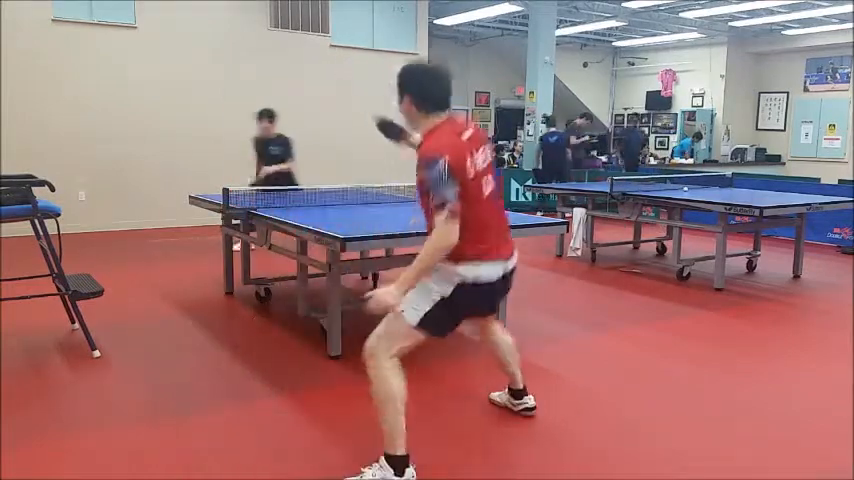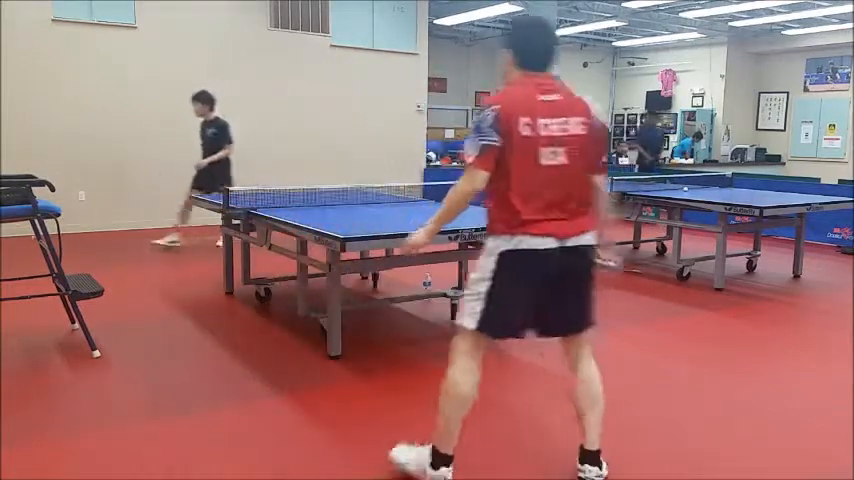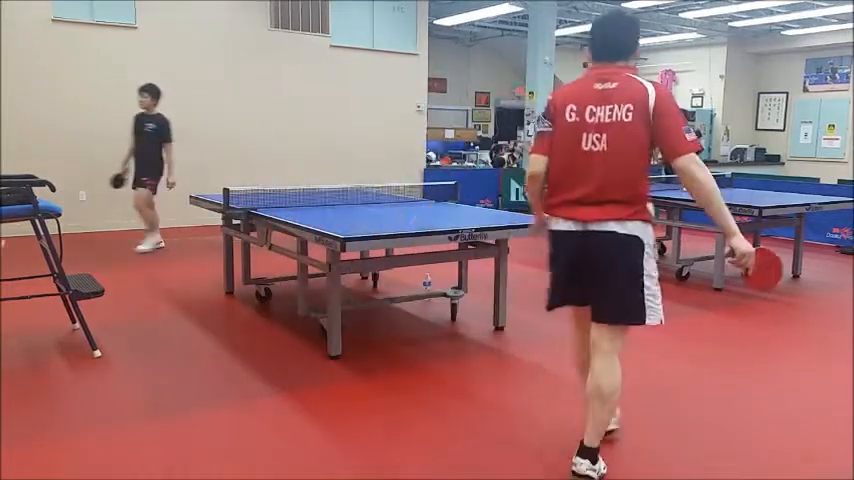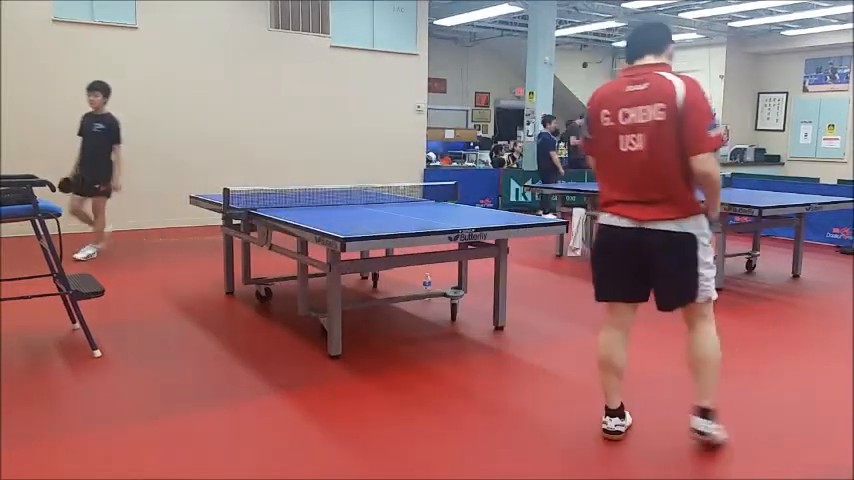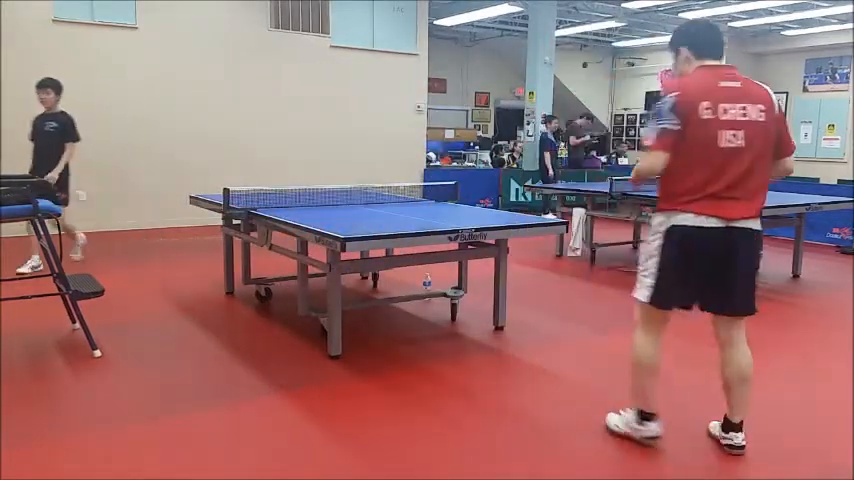
dt=0.4s
person 1, frame 1
left shoulder: (436, 155)
right shoulder: (474, 134)
left elbow: (446, 236)
left wrist: (399, 290)
left hip: (464, 271)
right hip: (499, 265)
left knee: (380, 354)
right knee: (487, 323)
right ankle: (519, 394)
person 1, frame 2
left shoulder: (500, 106)
right shoulder: (584, 109)
left elbow: (474, 183)
right elbow: (597, 188)
left wrist: (429, 229)
right wrist: (591, 235)
left hip: (517, 248)
right hip: (574, 247)
left knee: (467, 352)
right knee: (579, 353)
person 1, frame 3
left shoulder: (561, 98)
right shoulder: (652, 95)
left elbow: (536, 170)
right elbow: (689, 169)
left wrist: (539, 215)
right wrist: (732, 233)
left hip: (567, 230)
right hip: (623, 232)
left knee: (586, 330)
right knee: (608, 347)
left ankle: (602, 416)
person 1, frame 4
left shoulder: (601, 98)
right shoulder: (684, 89)
right elbow: (704, 167)
right wrist: (713, 204)
left hip: (616, 225)
right hip: (676, 225)
left knee: (616, 323)
right knee: (701, 320)
left ankle: (614, 414)
right ankle: (706, 414)
person 1, frame 5
left shoulder: (680, 94)
right shoulder: (765, 96)
left elbow: (654, 166)
right elbow: (784, 166)
left wrist: (637, 172)
left hip: (685, 224)
right hip: (743, 229)
left knee: (650, 324)
right knee: (732, 334)
left ankle: (644, 417)
right ankle: (733, 428)
person 2, frame 1
left shoulder: (284, 141)
right shoulder: (258, 141)
left elbow: (290, 165)
left wrist: (273, 169)
right wrist: (256, 177)
left hip: (285, 182)
right hip: (266, 182)
person 2, frame 2
left shoulder: (222, 125)
right shoulder: (204, 125)
left elbow: (228, 150)
left wrist: (208, 160)
left hip: (220, 170)
right hip: (205, 170)
right knee: (188, 202)
right ankle: (175, 237)
person 2, frame 3
left shoulder: (161, 122)
right shoulder: (138, 118)
left elbow: (168, 149)
left wrist: (171, 174)
right wrist: (125, 164)
left hip: (152, 169)
right hip: (140, 168)
left knee: (139, 203)
right knee: (149, 204)
left ankle: (153, 235)
right ankle: (156, 238)
person 2, frame 4
left shoulder: (111, 122)
right shoulder: (86, 118)
left elbow: (116, 151)
right elbow: (84, 144)
left wrist: (116, 177)
right wrist: (75, 168)
left hip: (102, 172)
right hip: (84, 171)
left knee: (98, 211)
right knee: (74, 208)
left ankle: (93, 247)
right ankle: (101, 234)
person 2, frame 5
left shoulder: (65, 120)
right shoulder: (38, 120)
left elbow: (70, 150)
right elbow: (37, 148)
left wrist: (56, 172)
right wrist: (34, 173)
left hip: (57, 177)
right hip: (37, 175)
left ankle: (77, 238)
right ankle: (35, 260)
